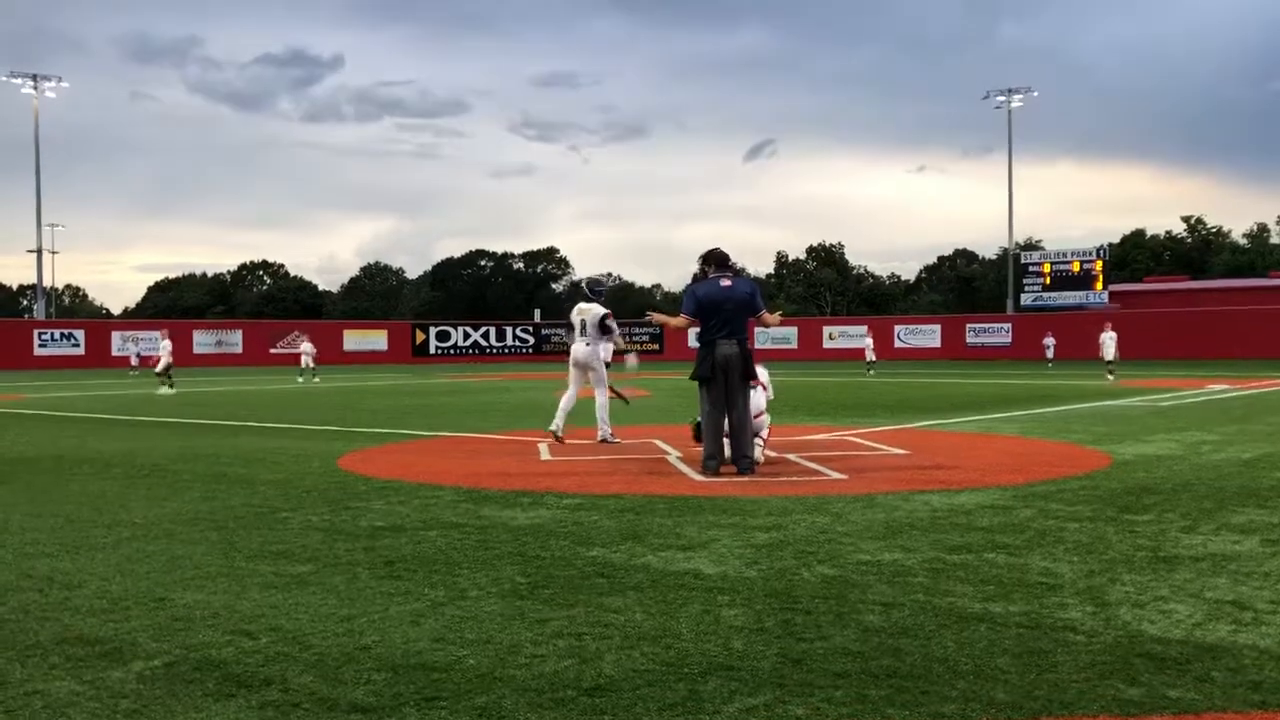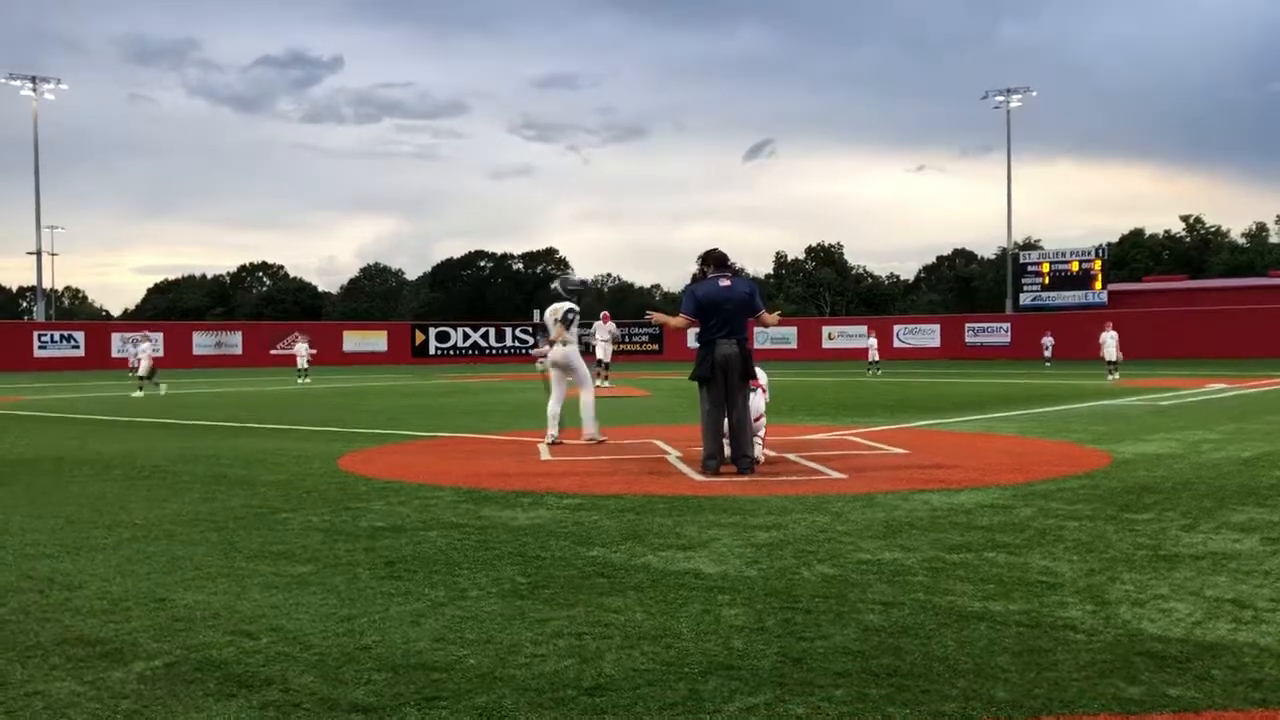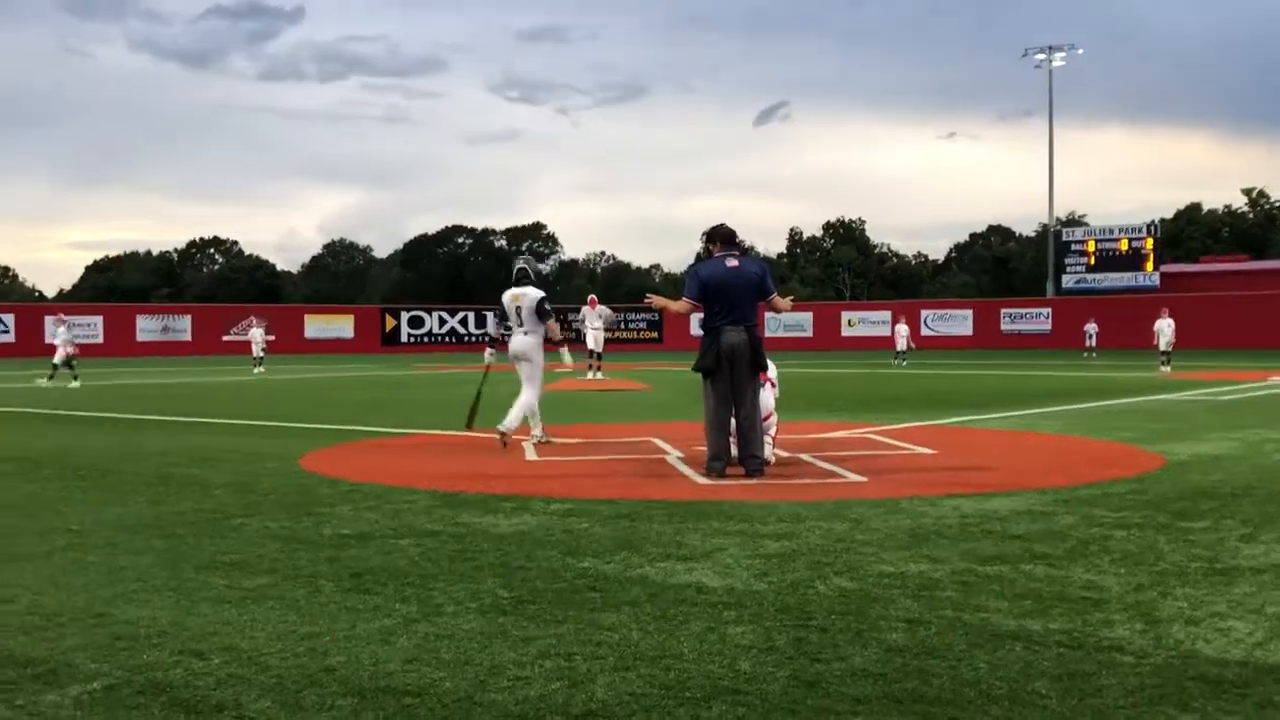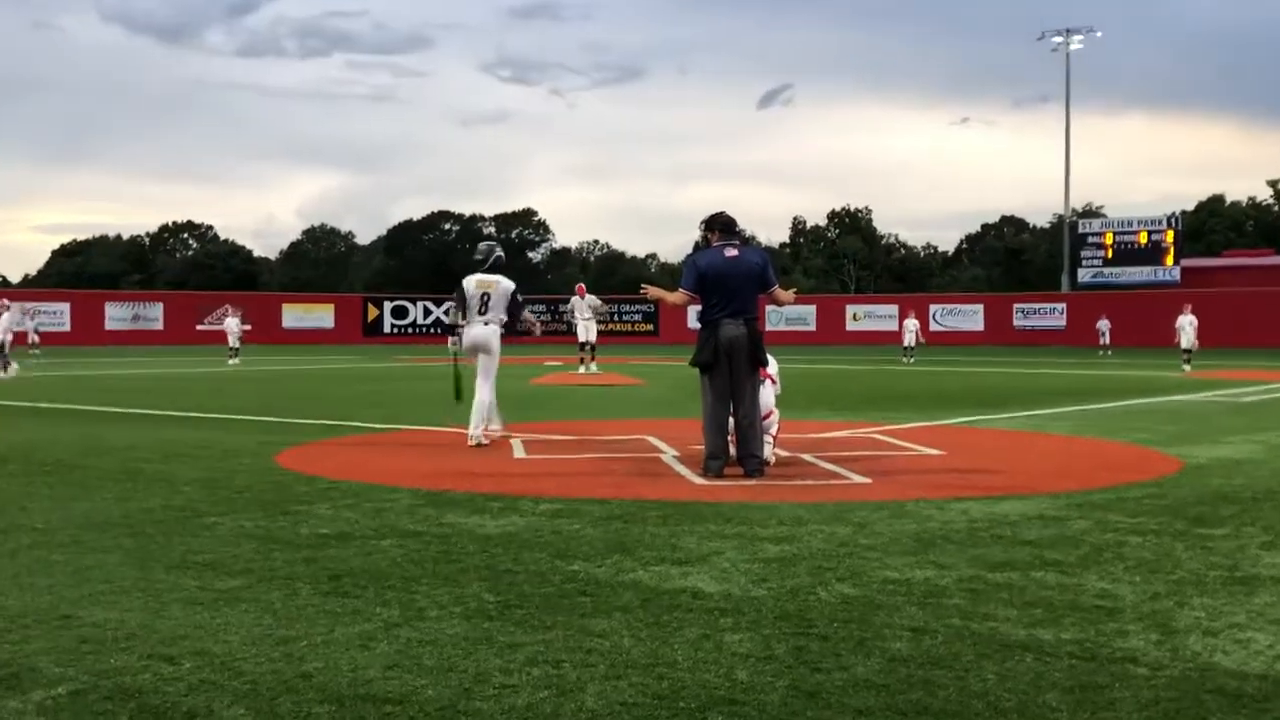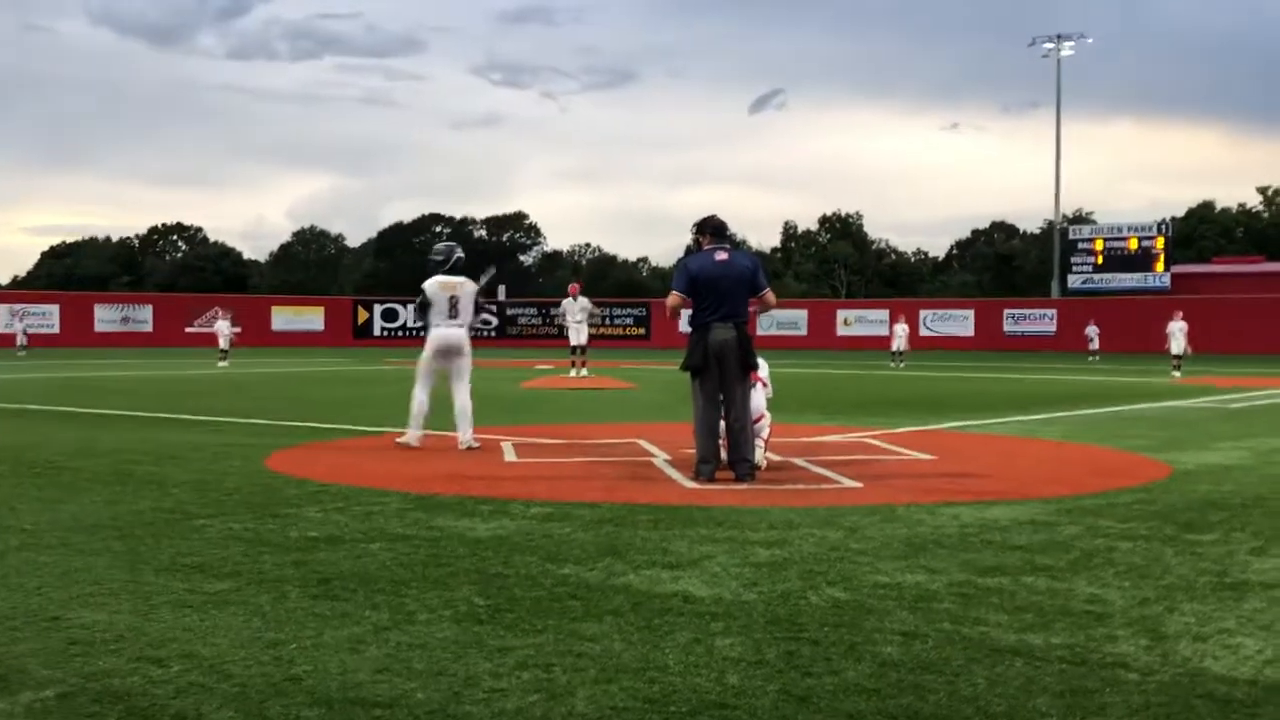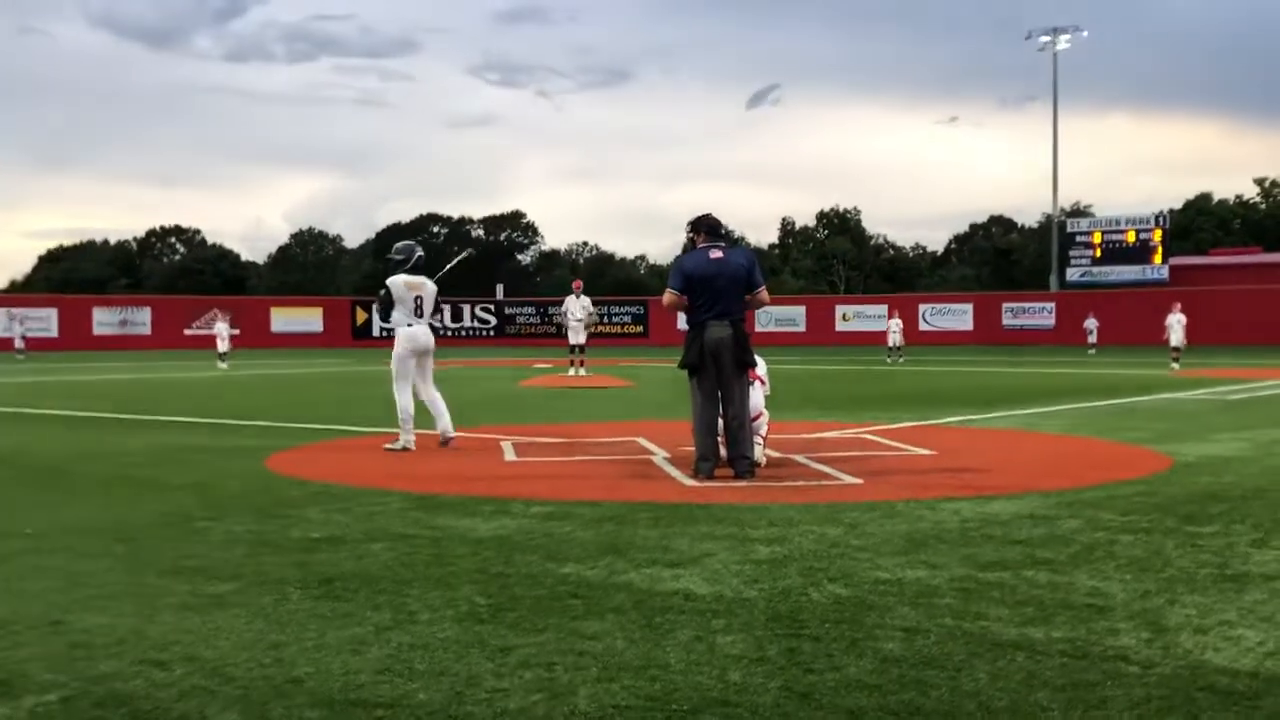
dt=0.3s
person 1, frame 1
left shoulder: (697, 289)
right shoulder: (748, 285)
left elbow: (683, 323)
right elbow: (766, 320)
left wrist: (663, 319)
right wrist: (775, 320)
left hip: (711, 354)
right hip: (738, 352)
left knee: (712, 409)
right knee: (740, 409)
left ankle: (712, 462)
right ankle: (744, 462)
person 1, frame 2
left shoulder: (697, 289)
right shoulder: (747, 286)
left elbow: (682, 323)
right elbow: (765, 321)
left wrist: (663, 319)
right wrist: (773, 319)
left hip: (711, 354)
right hip: (738, 352)
left knee: (712, 409)
right knee: (740, 408)
left ankle: (711, 462)
right ankle: (744, 462)
person 1, frame 3
left shoulder: (701, 269)
right shoulder: (757, 266)
left elbow: (685, 308)
right elbow: (776, 305)
left wrist: (663, 303)
right wrist: (786, 304)
left hip: (717, 342)
right hip: (747, 340)
left knee: (717, 404)
right knee: (749, 403)
left ankle: (717, 463)
right ankle: (754, 462)
person 1, frame 4
left shoulder: (699, 259)
right shoulder: (758, 256)
left elbow: (682, 299)
right elbow: (778, 298)
left wrist: (659, 294)
right wrist: (789, 297)
left hip: (715, 336)
right hip: (746, 334)
left knee: (715, 402)
right knee: (747, 401)
left ankle: (715, 463)
right ankle: (753, 463)
person 1, frame 5
left shoulder: (690, 263)
right shoulder: (749, 260)
left elbow: (674, 303)
right elbow: (769, 301)
left wrist: (671, 313)
right wrist: (748, 310)
left hip: (705, 338)
right hip: (737, 338)
left knee: (706, 406)
right knee: (739, 405)
left ankle: (706, 467)
right ankle: (744, 467)
person 1, frame 6
left shoulder: (686, 262)
right shoulder: (745, 257)
left elbow: (669, 301)
right elbow: (763, 299)
left wrist: (690, 307)
left hip: (702, 337)
right hip: (733, 336)
left knee: (704, 403)
right knee: (737, 403)
left ankle: (705, 465)
right ankle: (743, 465)
person 2, frame 1
left shoulder: (576, 309)
right shoulder: (601, 312)
left elbow: (571, 332)
right elbow: (612, 335)
left hip: (575, 350)
right hip: (591, 351)
left knee: (572, 390)
right knee: (601, 392)
left ankle: (557, 425)
right ankle: (604, 433)
person 2, frame 2
left shoulder: (549, 310)
right shoulder: (572, 308)
left elbow: (546, 336)
right elbow: (561, 327)
left wrist: (545, 351)
right wrist: (549, 346)
left hip: (553, 353)
right hip: (569, 351)
left knee: (556, 395)
right knee: (587, 390)
left ankle: (551, 434)
right ankle: (590, 431)
person 2, frame 3
left shoulder: (506, 295)
right shoulder: (537, 295)
left elbow: (498, 323)
right elbow: (549, 323)
left wrist: (491, 347)
right wrist: (560, 344)
left hip: (514, 343)
right hip: (532, 343)
left knee: (528, 388)
right knee: (531, 391)
left ankle: (536, 432)
right ankle: (508, 426)
person 2, frame 4
left shoulder: (468, 281)
right shoulder: (507, 285)
left elbow: (457, 309)
right elbow: (521, 312)
left wrist: (454, 334)
right wrist: (535, 324)
left hip: (469, 333)
right hip: (490, 334)
left knee: (485, 382)
right knee: (484, 384)
left ankle: (494, 424)
right ankle: (475, 434)
person 2, frame 5
left shoulder: (430, 284)
right shoulder: (470, 286)
left elbow: (421, 314)
right elbow: (474, 316)
left hip: (437, 336)
right hip: (461, 337)
left knee: (422, 386)
right knee: (461, 389)
left ankle: (413, 434)
right ankle: (466, 437)
person 2, frame 6
left shoulder: (394, 282)
right shoulder: (431, 285)
left elbow: (381, 312)
left hip: (406, 336)
right hip: (427, 336)
left knee: (402, 388)
right knee: (427, 387)
left ankle: (406, 439)
right ankle: (446, 429)
